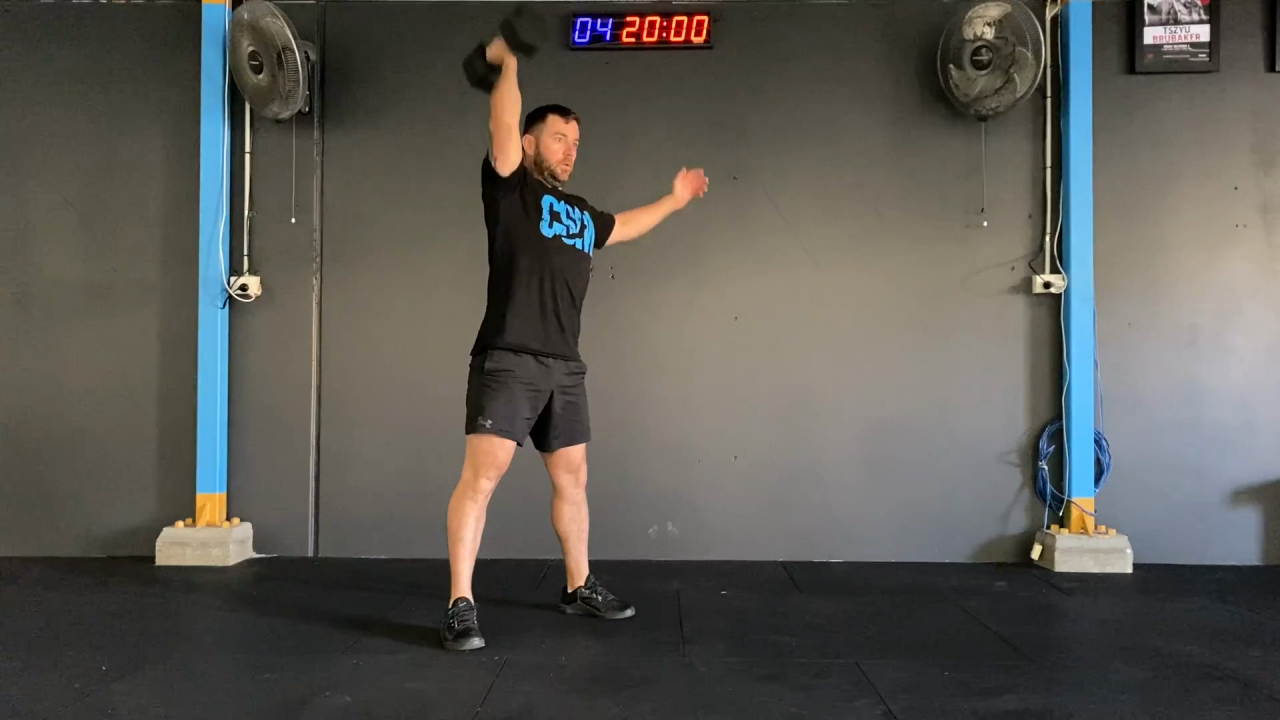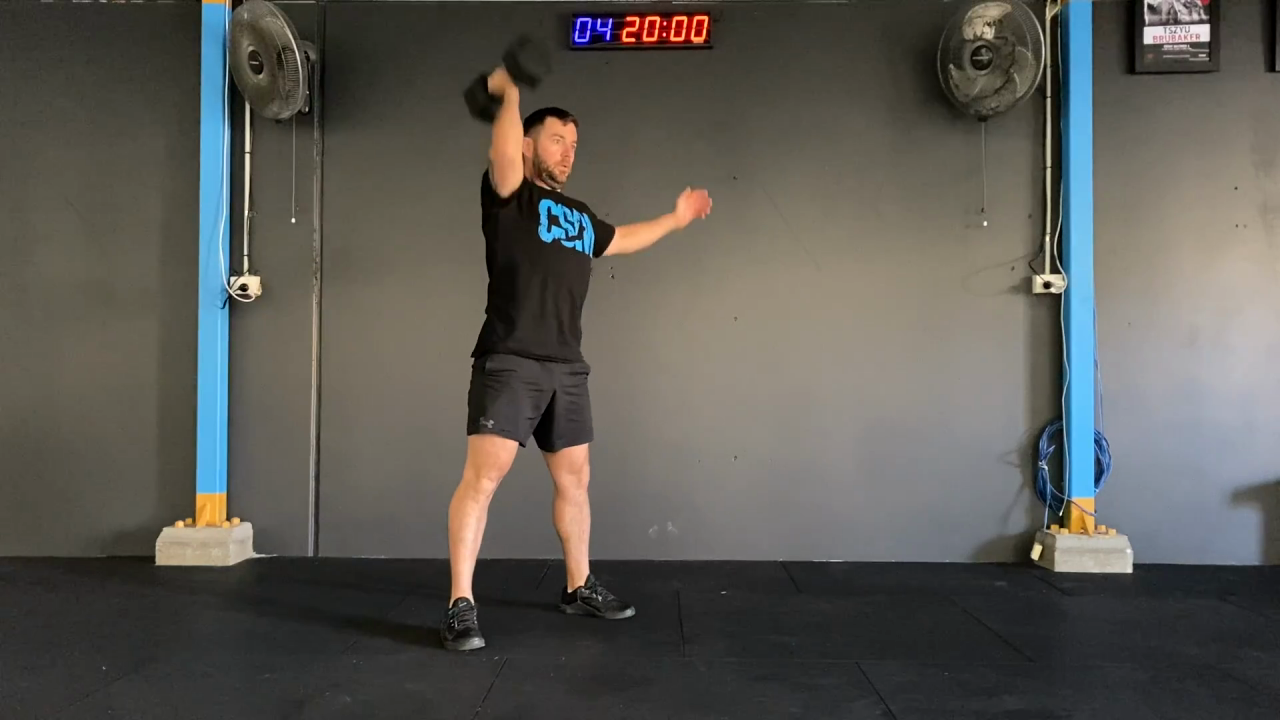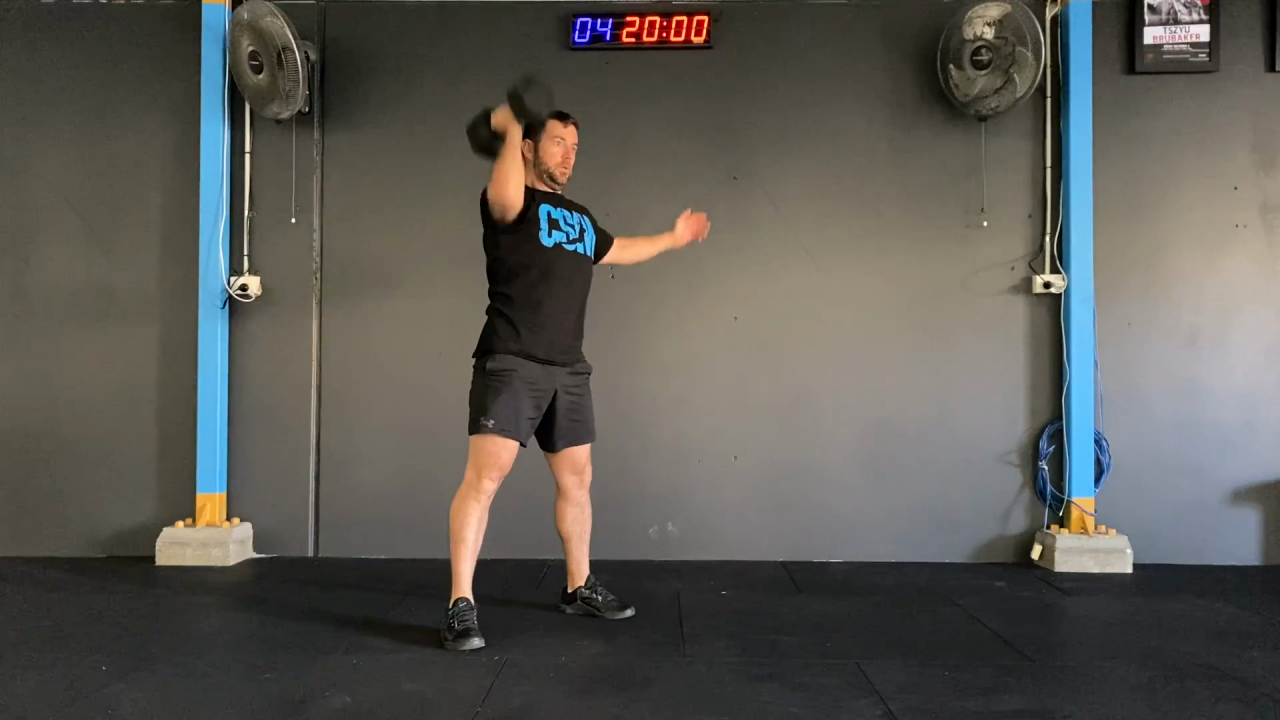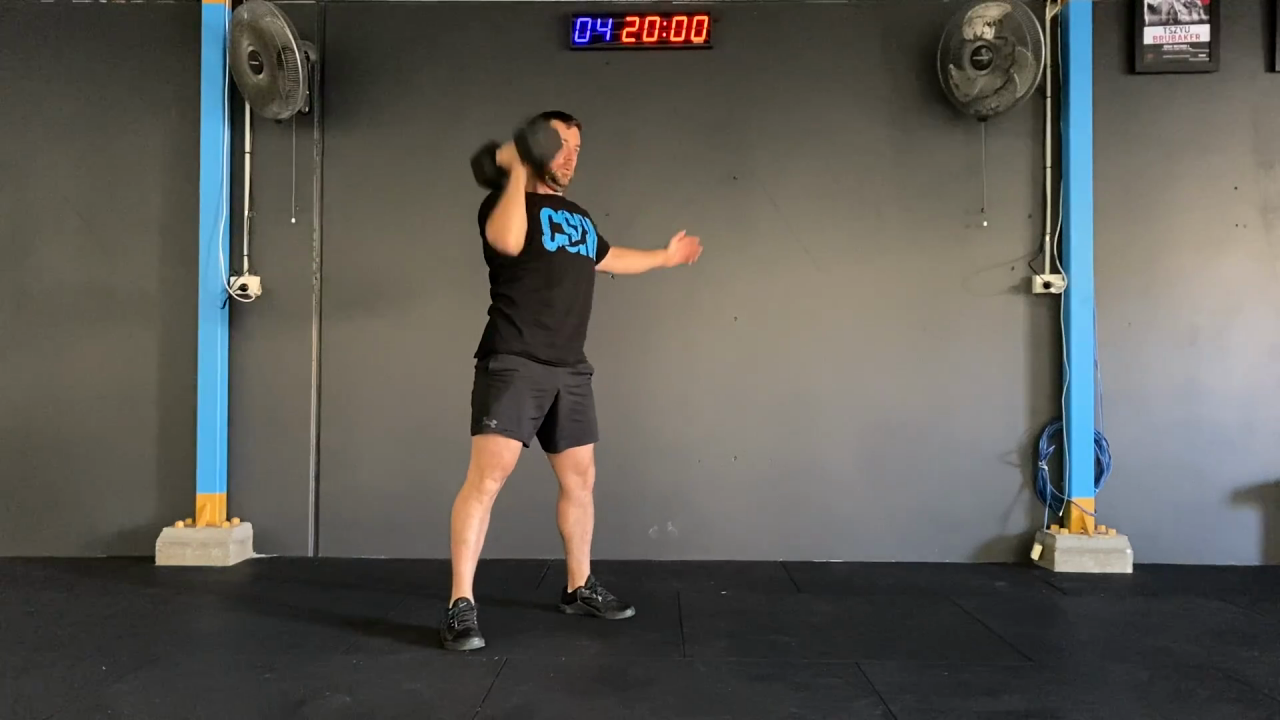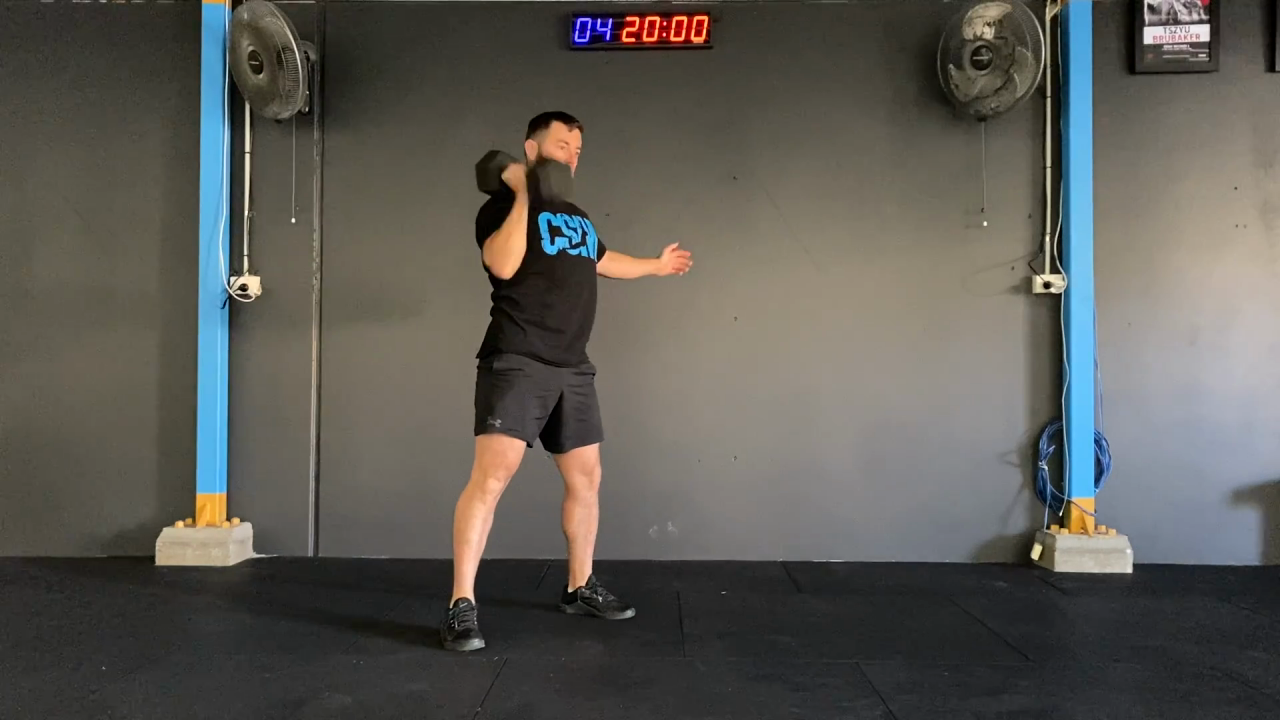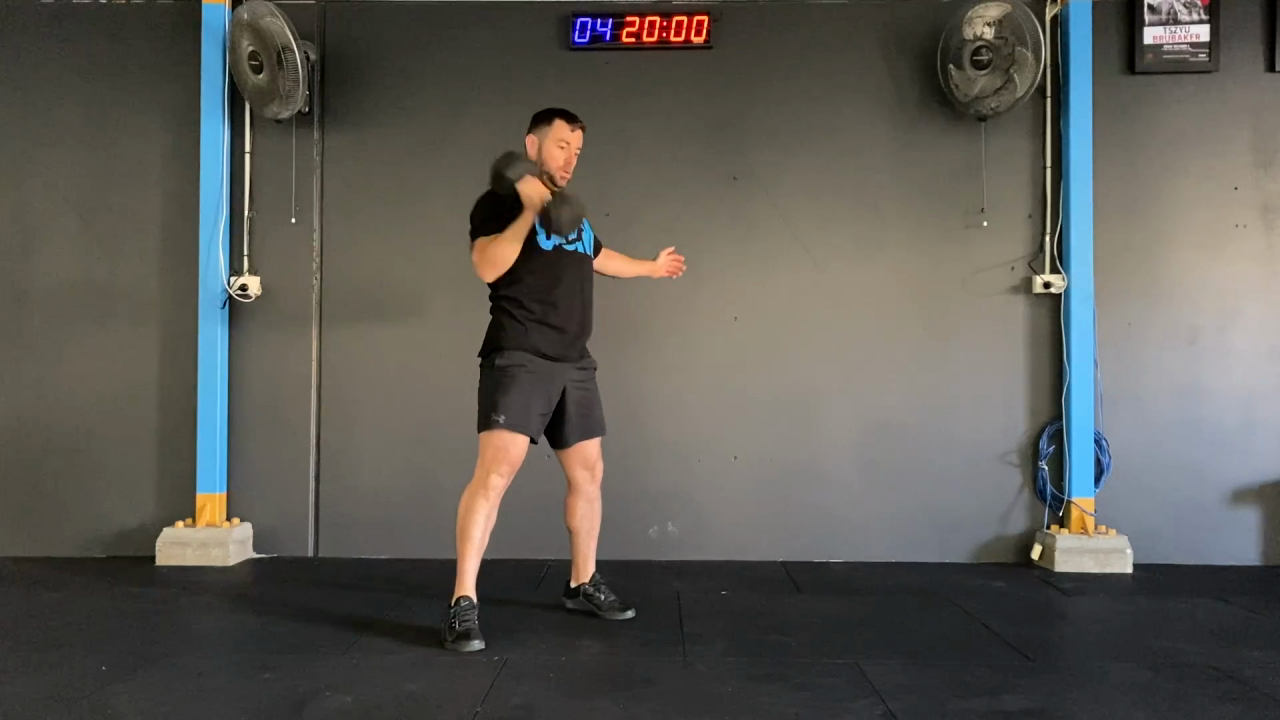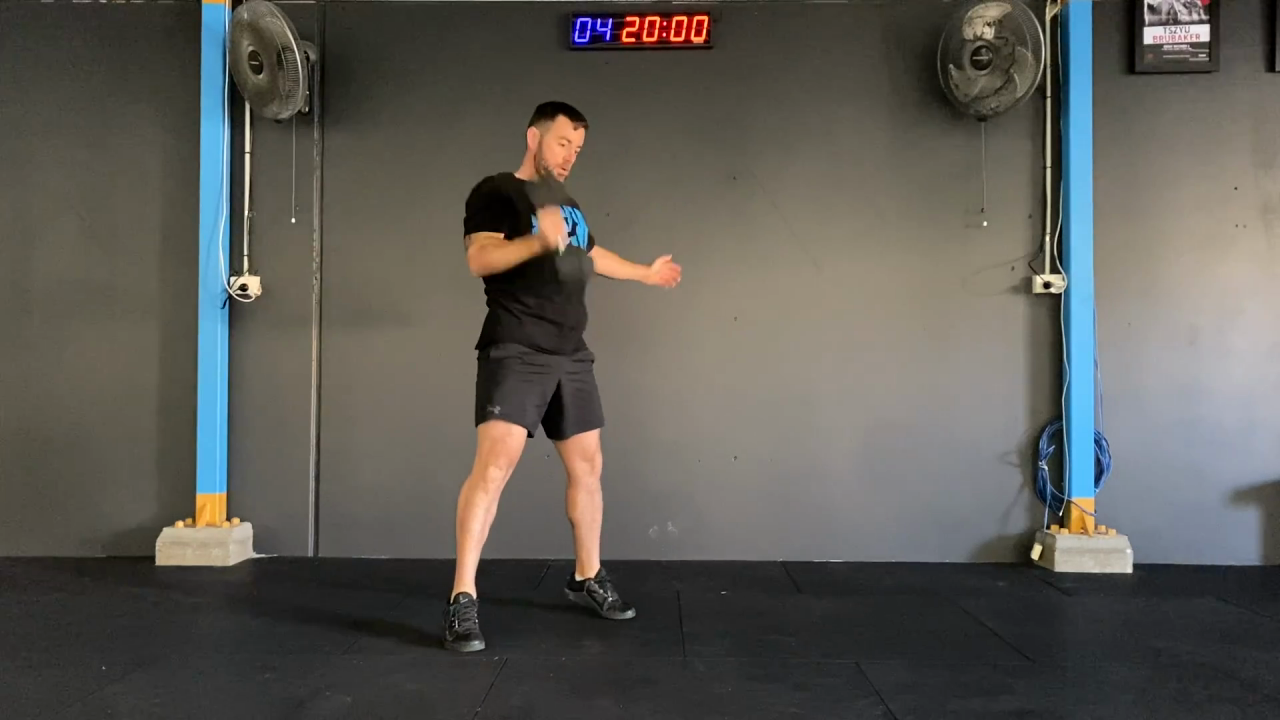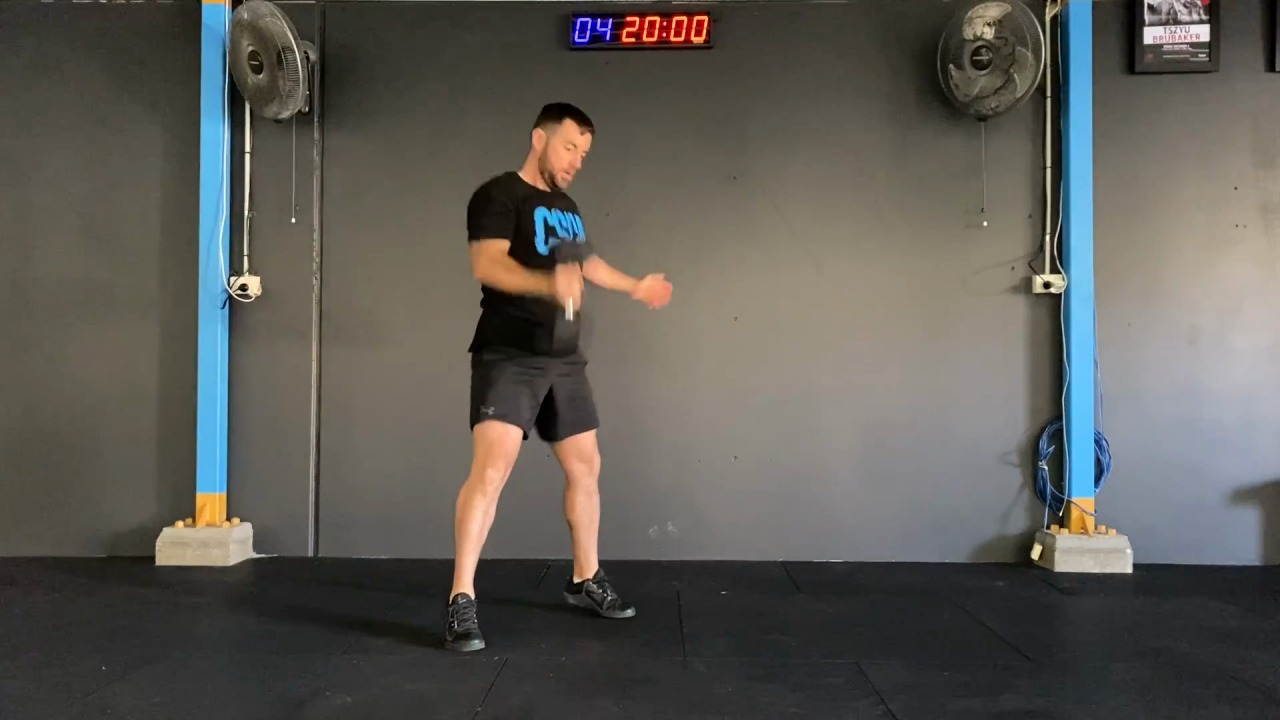
dt=0.1s
person 1, frame 1
left shoulder: (579, 211)
right shoulder: (509, 187)
left elbow: (621, 227)
right elbow: (502, 135)
left wrist: (673, 199)
right wrist: (507, 64)
left hip: (563, 366)
right hip: (508, 360)
left knee: (572, 479)
right knee: (481, 477)
left ankle: (579, 586)
right ankle: (460, 605)
person 1, frame 2
left shoulder: (579, 214)
right shoulder: (510, 198)
left elbow: (620, 240)
right elbow: (502, 157)
left wrist: (675, 217)
right wrist: (509, 94)
left hip: (566, 367)
right hip: (510, 363)
left knee: (574, 480)
right knee: (483, 478)
left ankle: (579, 586)
right ankle: (461, 604)
person 1, frame 3
left shoulder: (578, 214)
right shoulder: (513, 200)
left elbow: (610, 250)
right elbow: (506, 201)
left wrist: (670, 237)
right wrist: (510, 133)
left hip: (568, 367)
right hip: (511, 362)
left knee: (577, 480)
right knee: (484, 478)
left ankle: (579, 588)
right ankle: (461, 606)
person 1, frame 4
left shoulder: (578, 216)
right shoulder: (514, 207)
left elbow: (607, 258)
right elbow: (509, 242)
left wrist: (666, 255)
right wrist: (514, 170)
left hip: (570, 368)
right hip: (513, 364)
left knee: (579, 480)
right knee: (487, 478)
left ankle: (579, 587)
right ankle: (461, 605)
person 1, frame 5
left shoulder: (575, 214)
right shoulder: (504, 205)
left elbow: (599, 259)
right elbow: (502, 264)
left wrist: (656, 265)
right wrist: (521, 196)
left hip: (572, 367)
right hip: (516, 362)
left knee: (585, 480)
right knee: (492, 477)
left ankle: (581, 587)
right ankle: (461, 606)
person 1, frame 6
right shoulder: (499, 203)
left elbow: (595, 256)
right elbow: (488, 266)
left wrist: (651, 267)
right wrist: (528, 210)
left hip: (574, 363)
right hip: (518, 359)
left knee: (587, 475)
right knee: (495, 473)
left ankle: (583, 583)
right ankle: (462, 603)
person 1, frame 7
left shoulder: (566, 202)
right shoulder: (495, 194)
left elbow: (590, 253)
right elbow: (479, 259)
left wrist: (644, 272)
right wrist: (538, 239)
left hip: (571, 356)
right hip: (515, 354)
left knee: (588, 467)
right knee: (494, 467)
left ankle: (588, 579)
right ankle: (462, 601)
person 1, frame 8
left shoulder: (566, 206)
right shoulder: (498, 195)
right elbow: (488, 265)
left wrist: (635, 286)
right wrist: (548, 283)
left hip: (563, 359)
right hip: (508, 357)
left knee: (585, 468)
right knee: (492, 469)
left ankle: (586, 580)
right ankle: (461, 601)
